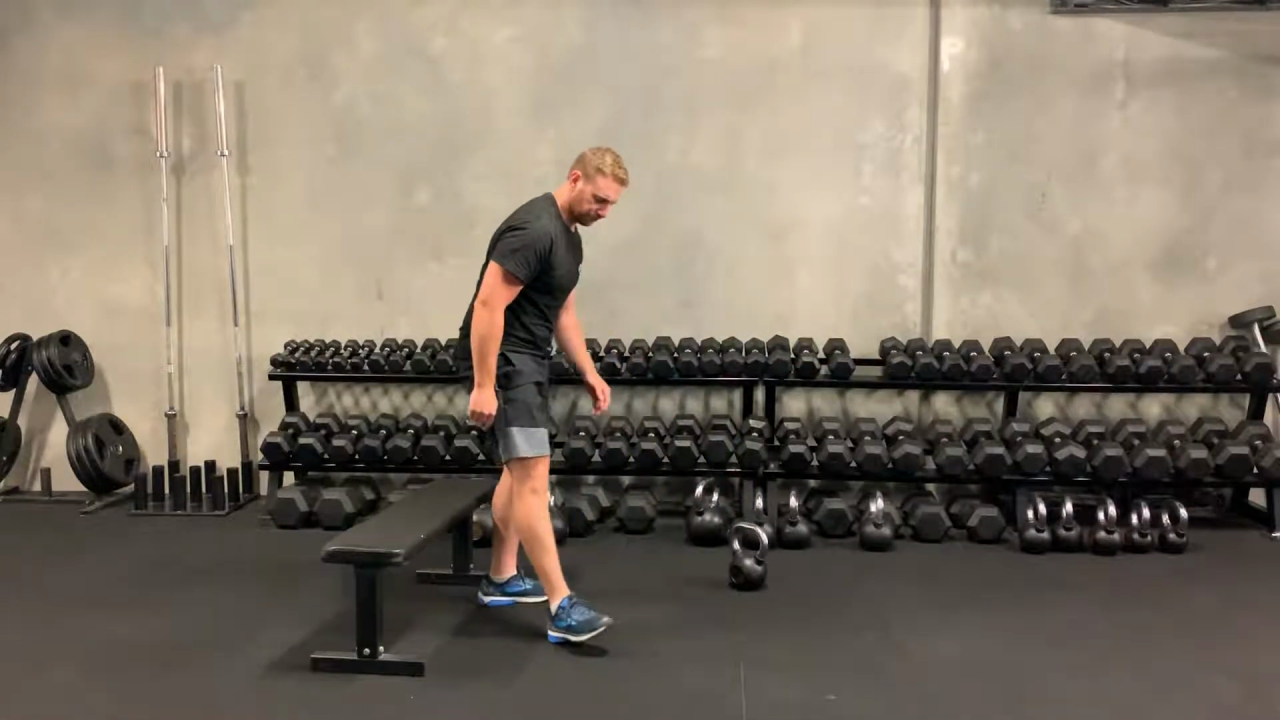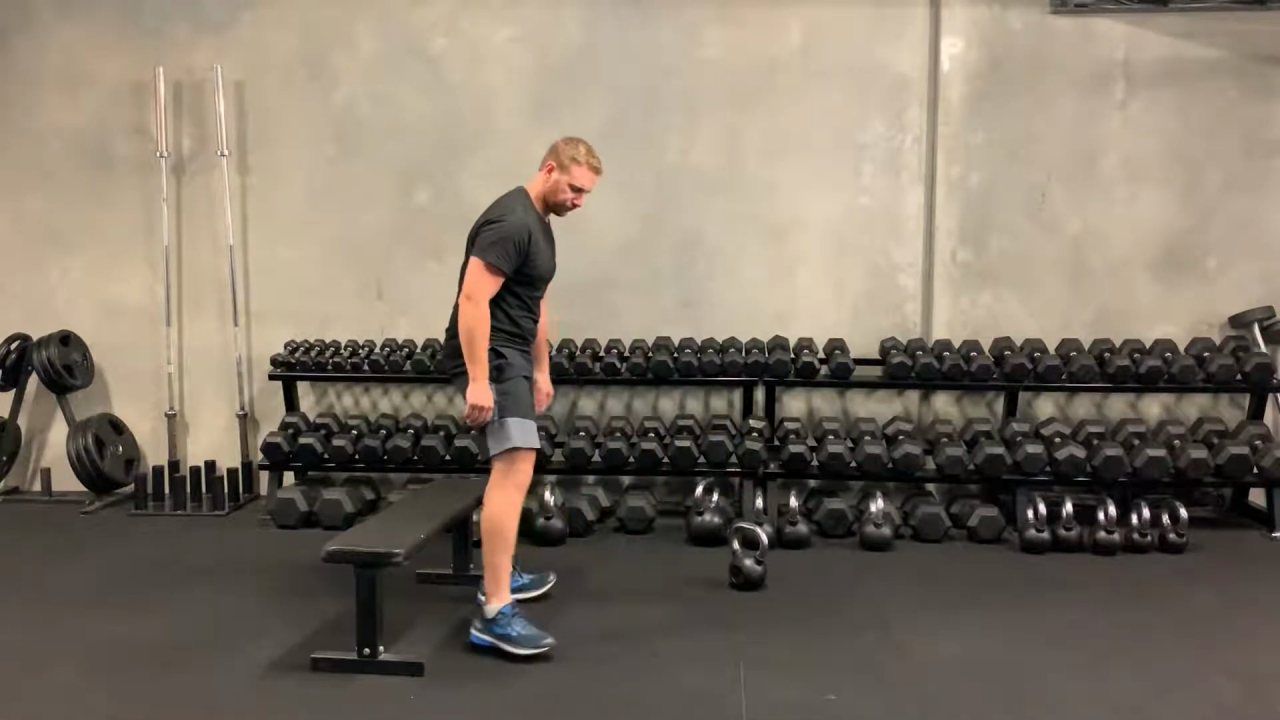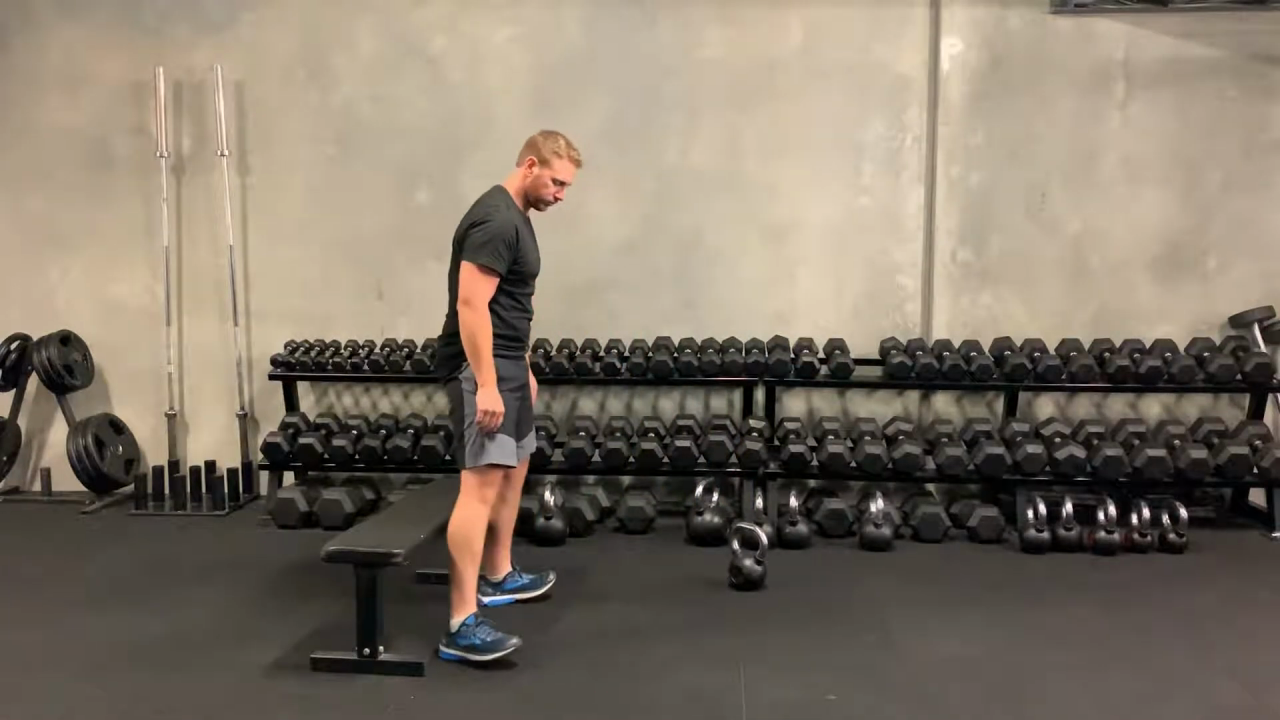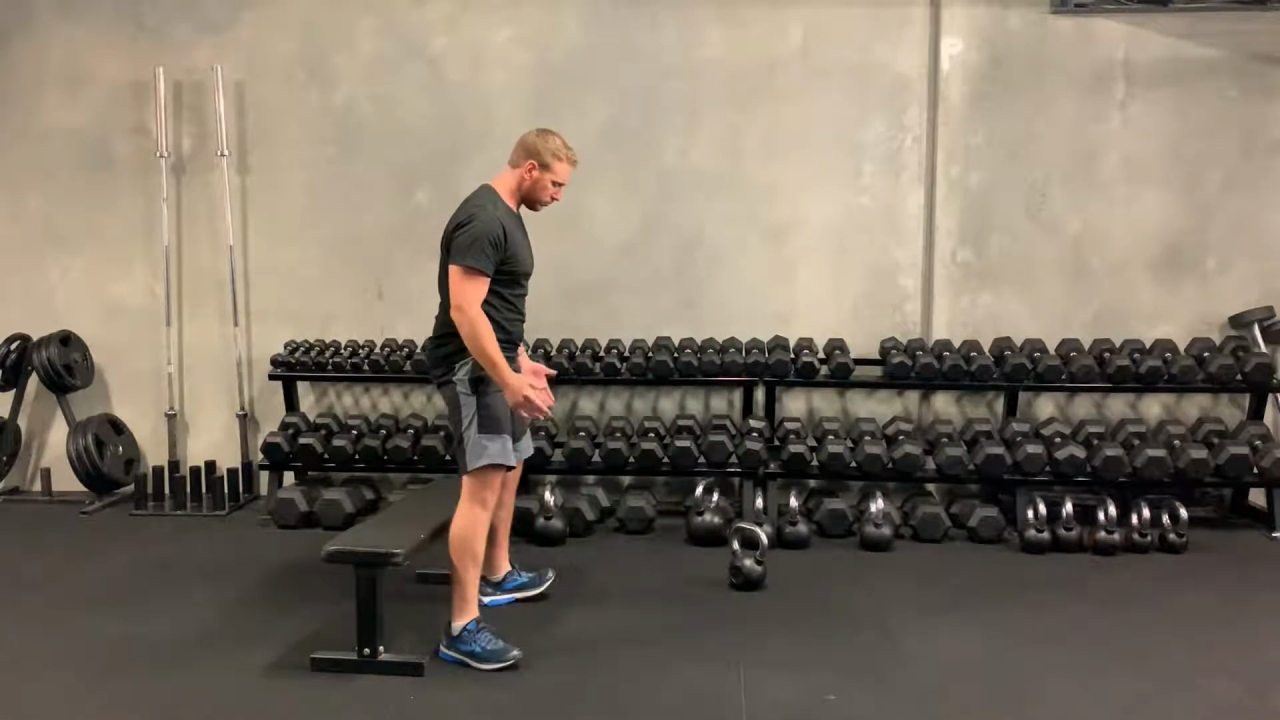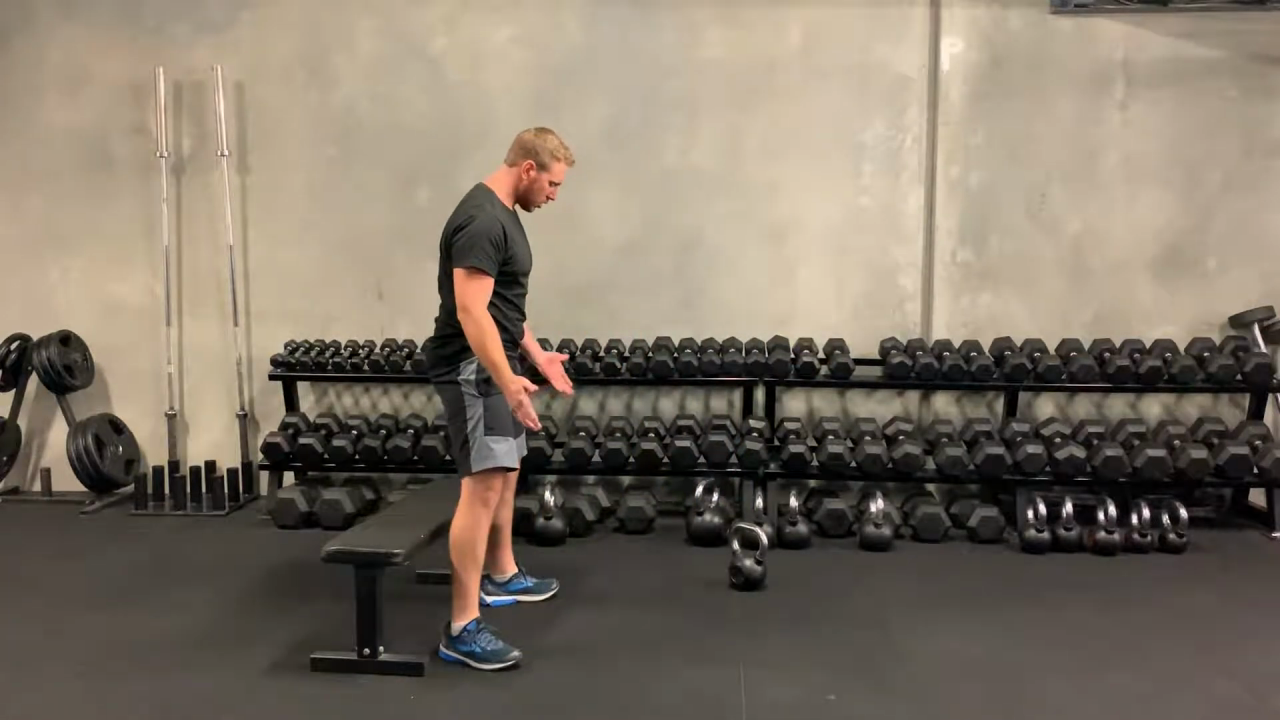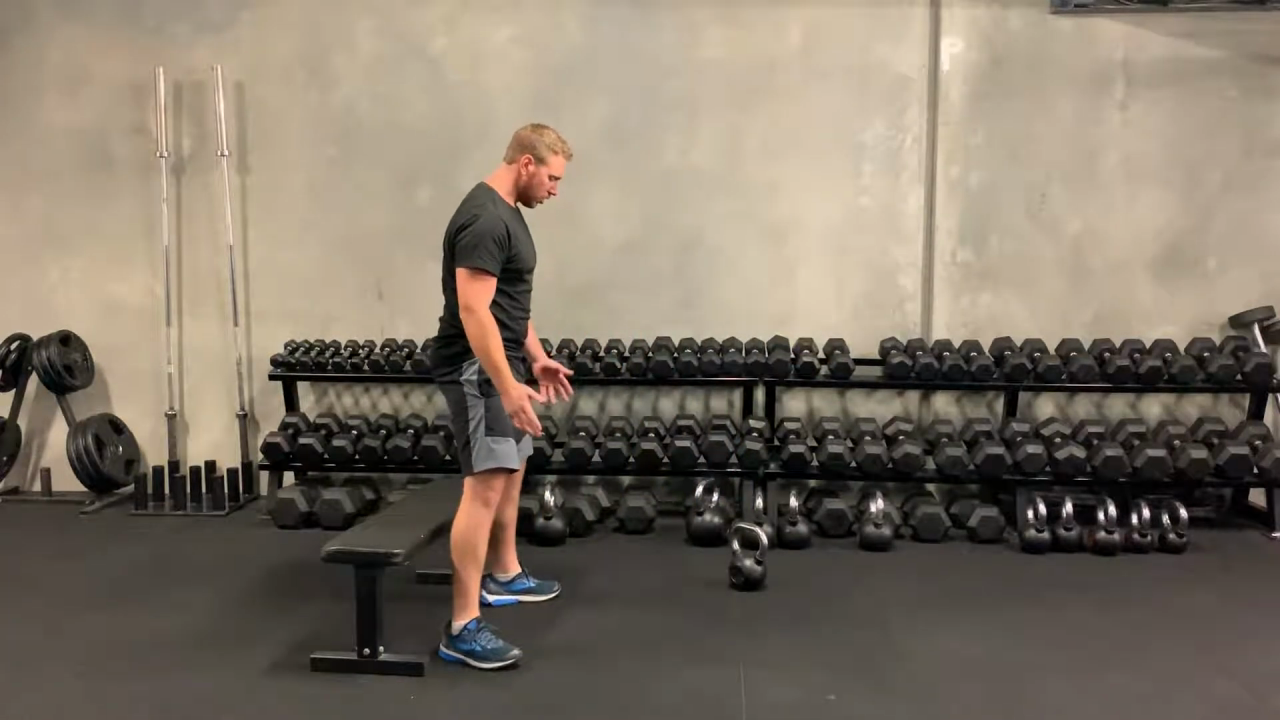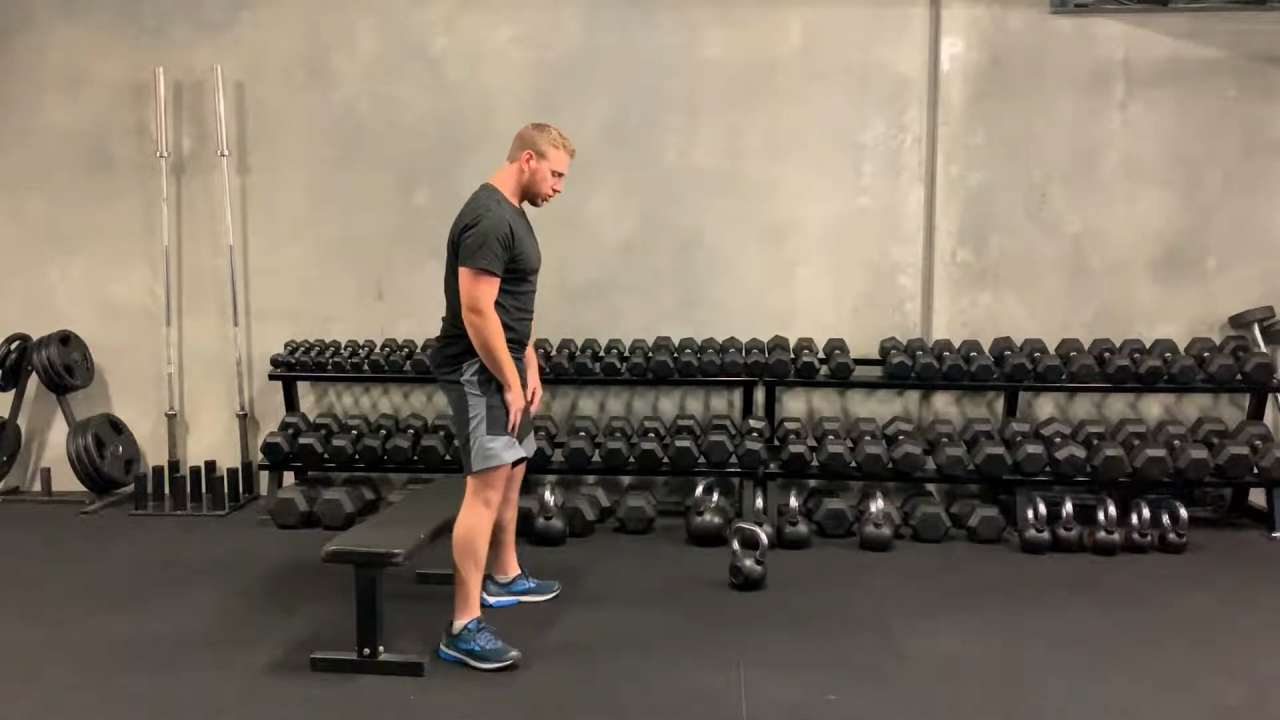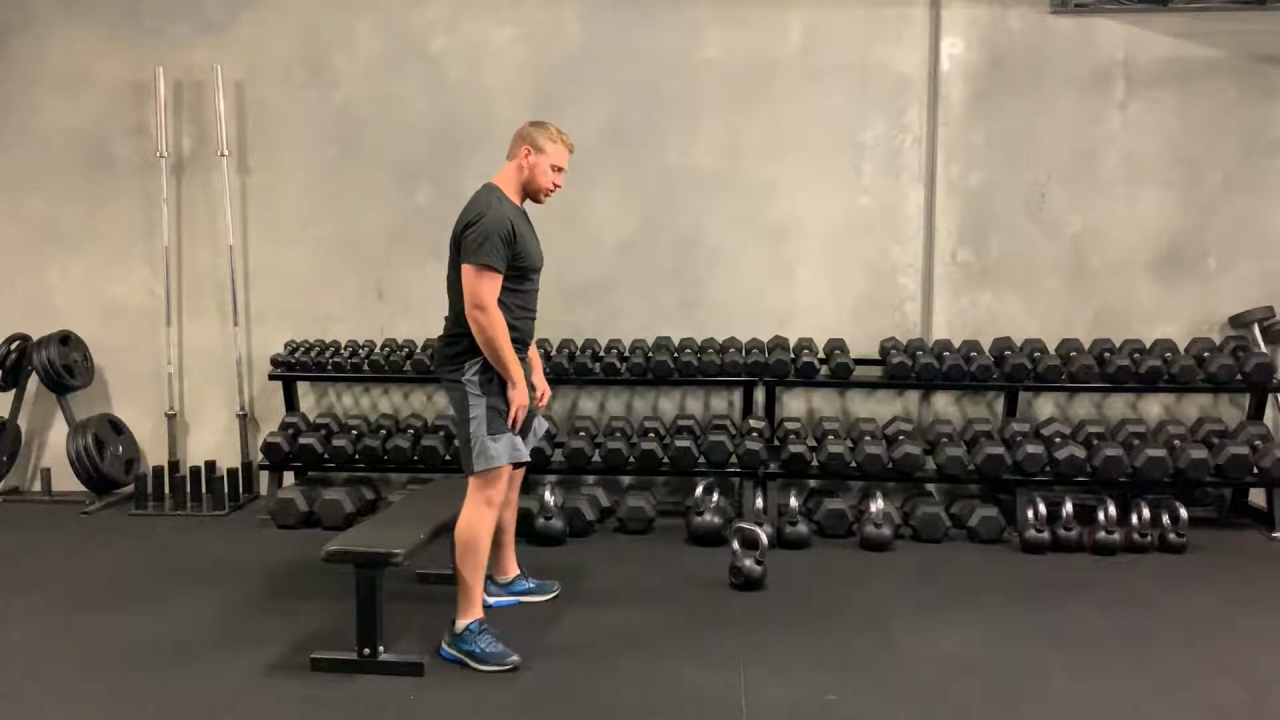
dt=0.2s
person 1, frame 1
left shoulder: (568, 237)
right shoulder: (533, 230)
left elbow: (563, 312)
right elbow: (488, 306)
left wrist: (589, 373)
right wrist: (483, 386)
left hip: (525, 360)
right hip: (502, 361)
left knee: (521, 470)
right knee: (533, 478)
left ankle: (503, 578)
right ankle: (560, 603)
person 1, frame 2
left shoulder: (539, 224)
right shoulder: (510, 222)
right elbow: (473, 300)
left wrist: (543, 370)
right wrist: (478, 379)
left hip: (511, 357)
right hip: (489, 359)
left knee: (517, 463)
right knee: (512, 469)
left ankle: (502, 574)
right ankle: (496, 611)
person 1, frame 3
left shoulder: (515, 218)
right shoulder: (495, 221)
right elbow: (471, 306)
left wrist: (519, 370)
right wrist: (486, 385)
left hip: (504, 361)
right hip: (480, 365)
left knee: (514, 469)
right knee: (482, 484)
left ankle: (498, 575)
right ankle: (462, 624)
person 1, frame 4
left shoulder: (506, 216)
right shoulder: (482, 220)
right elbow: (465, 310)
left wrist: (522, 363)
right wrist: (508, 380)
left hip: (493, 365)
right hip: (470, 368)
left knee: (508, 469)
right knee: (483, 486)
left ankle: (498, 575)
right ankle: (462, 628)
person 1, frame 5
left shoulder: (502, 214)
right shoulder: (481, 220)
right elbow: (471, 311)
left wrist: (537, 355)
right wrist: (508, 383)
left hip: (493, 365)
right hip: (473, 369)
left knee: (505, 474)
right knee: (484, 487)
left ankle: (502, 576)
right ankle: (462, 628)
person 1, frame 6
left shoulder: (507, 213)
right shoulder: (484, 220)
right elbow: (473, 312)
left wrist: (538, 358)
right wrist: (506, 387)
left hip: (501, 364)
right hip: (476, 369)
left knee: (510, 472)
right knee: (485, 486)
left ankle: (504, 575)
right ankle: (462, 628)
person 1, frame 7
left shoulder: (511, 214)
right shoulder: (489, 220)
right elbow: (477, 312)
left wrist: (530, 370)
right wrist: (511, 383)
left hip: (503, 366)
right hip: (478, 370)
left knee: (511, 473)
right knee: (486, 487)
left ankle: (505, 577)
right ankle: (463, 627)
person 1, frame 8
left shoulder: (513, 214)
right shoulder: (491, 217)
right elbow: (481, 310)
left wrist: (535, 369)
right wrist: (516, 380)
left hip: (505, 365)
right hip: (480, 369)
left knee: (511, 475)
right knee: (488, 487)
left ankle: (504, 577)
right ankle: (466, 628)
